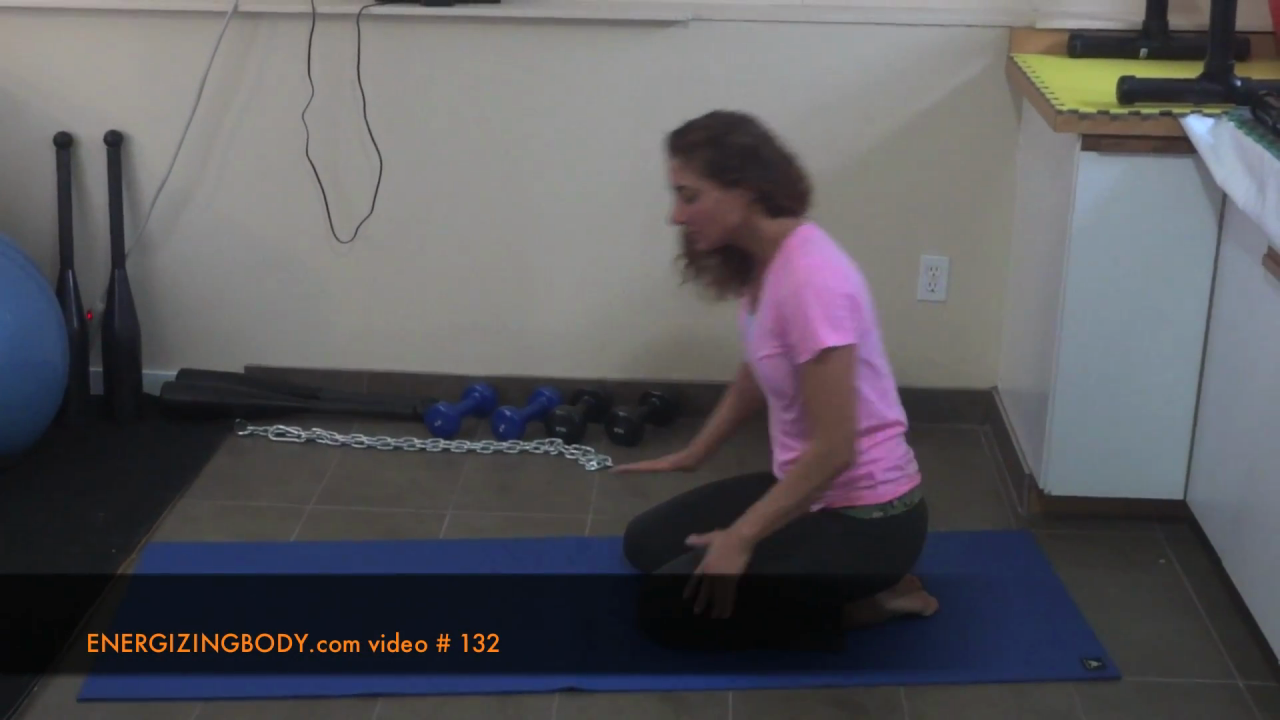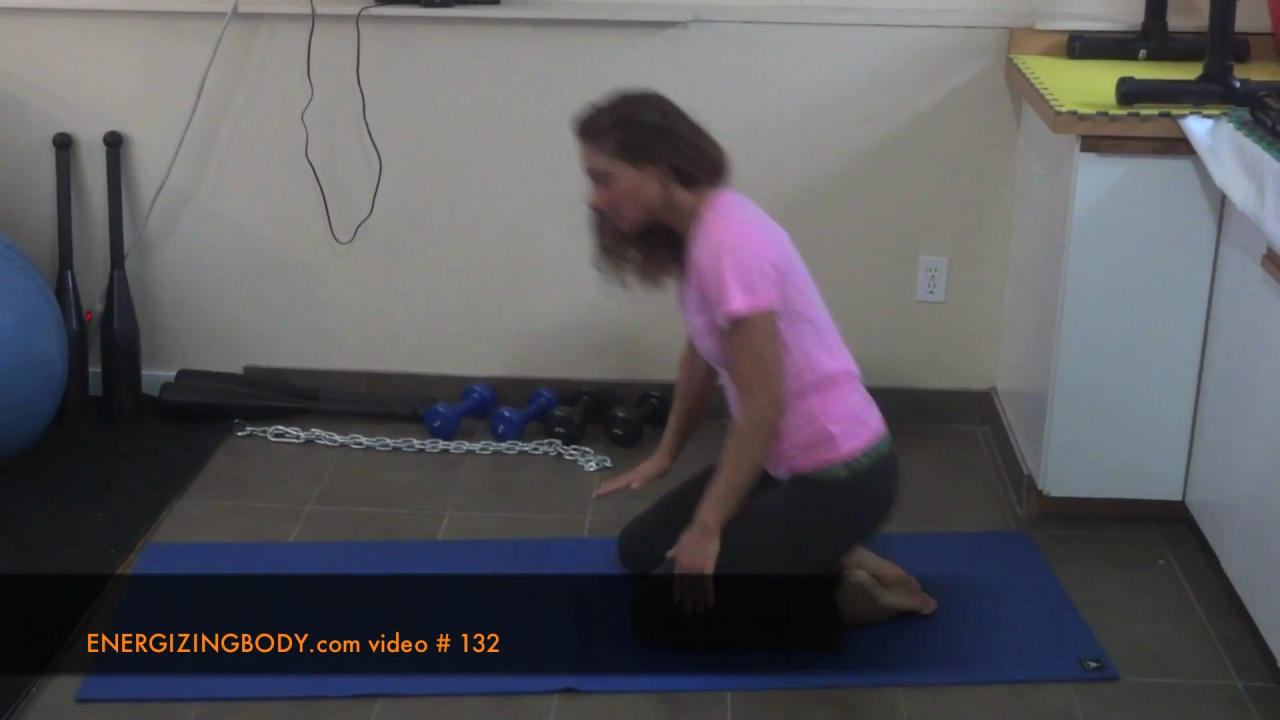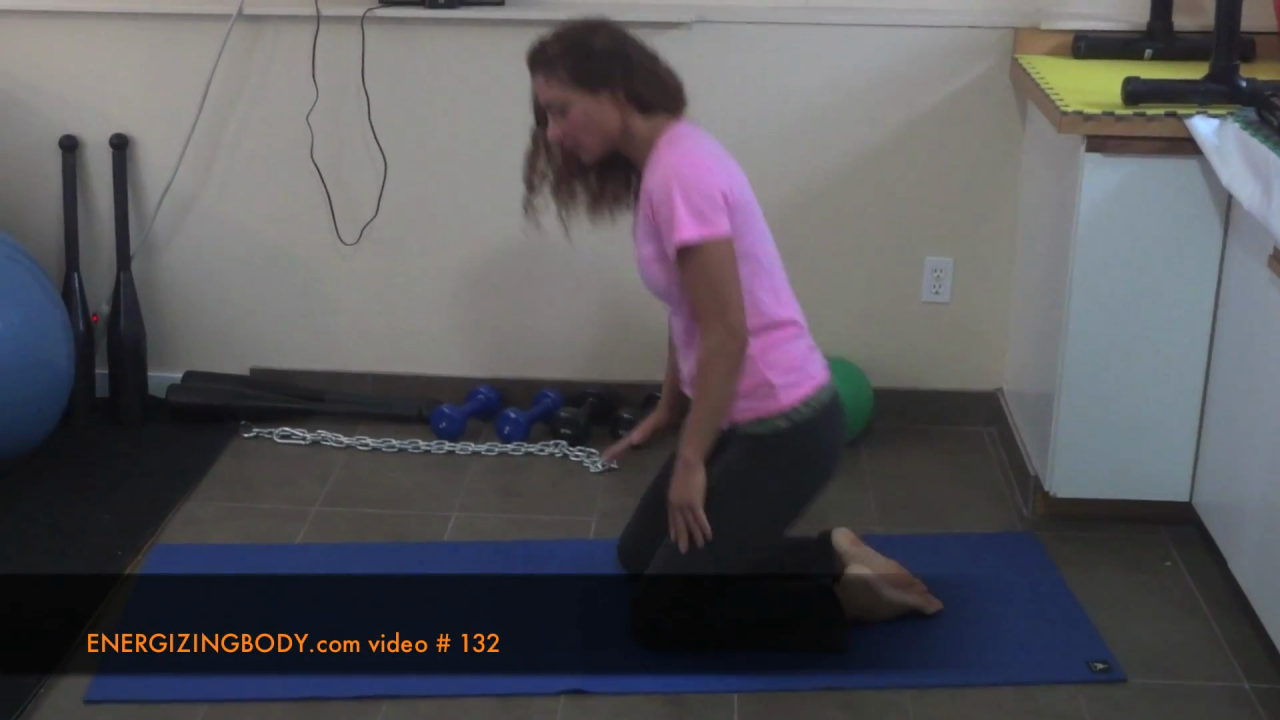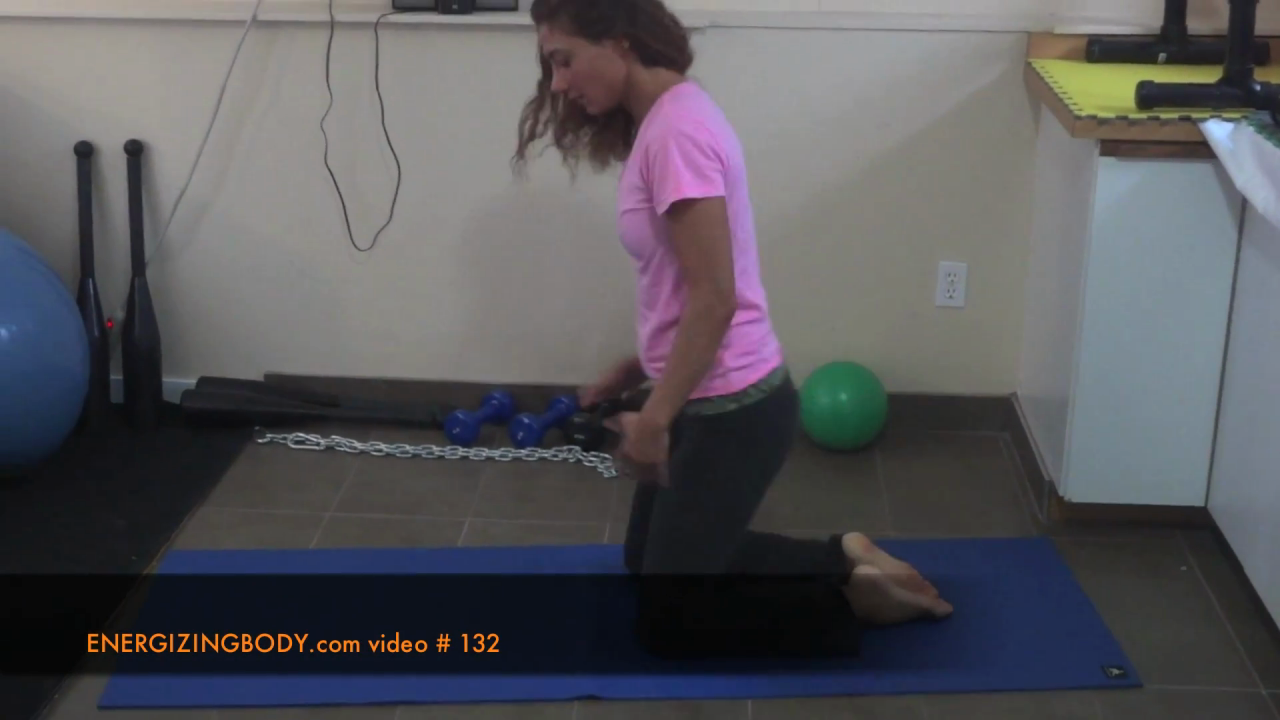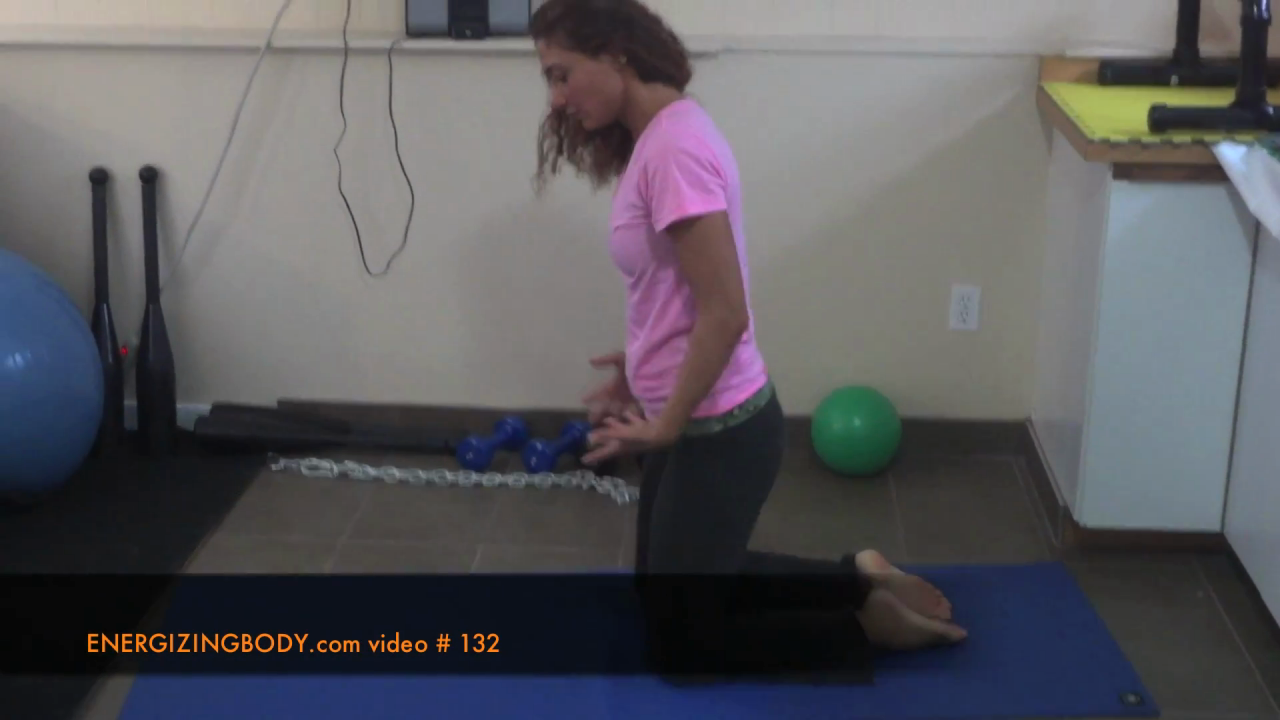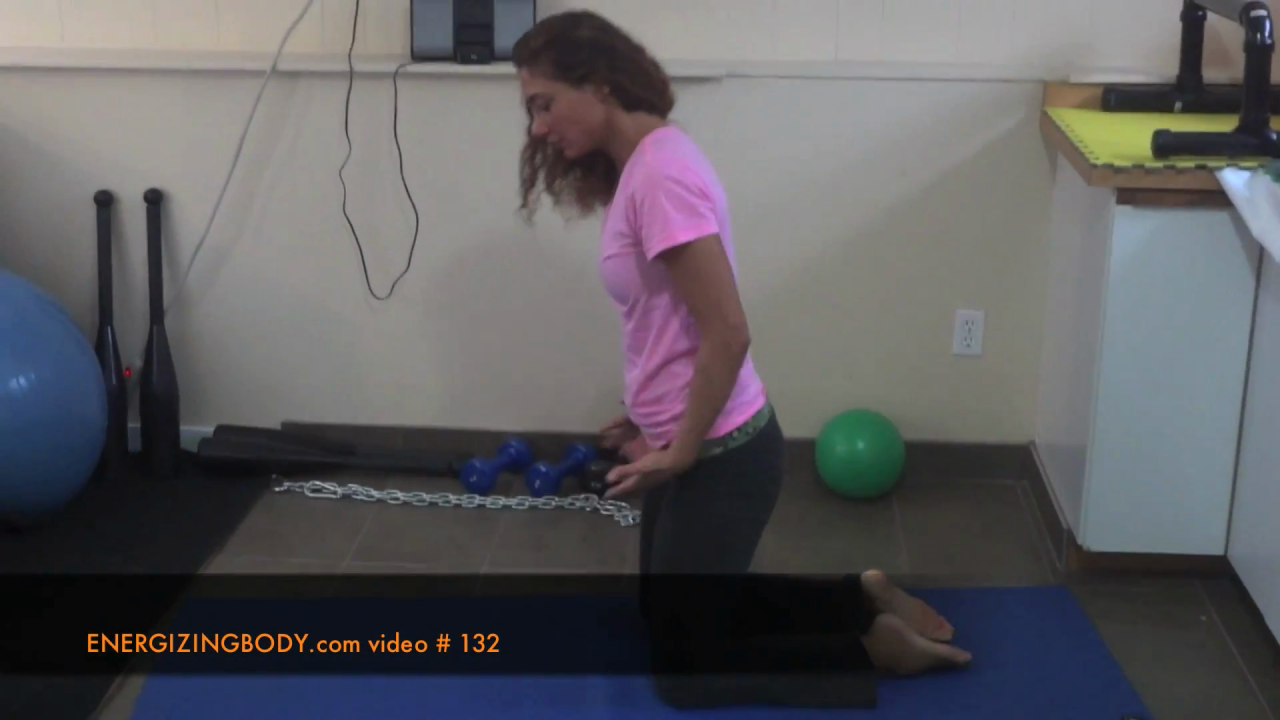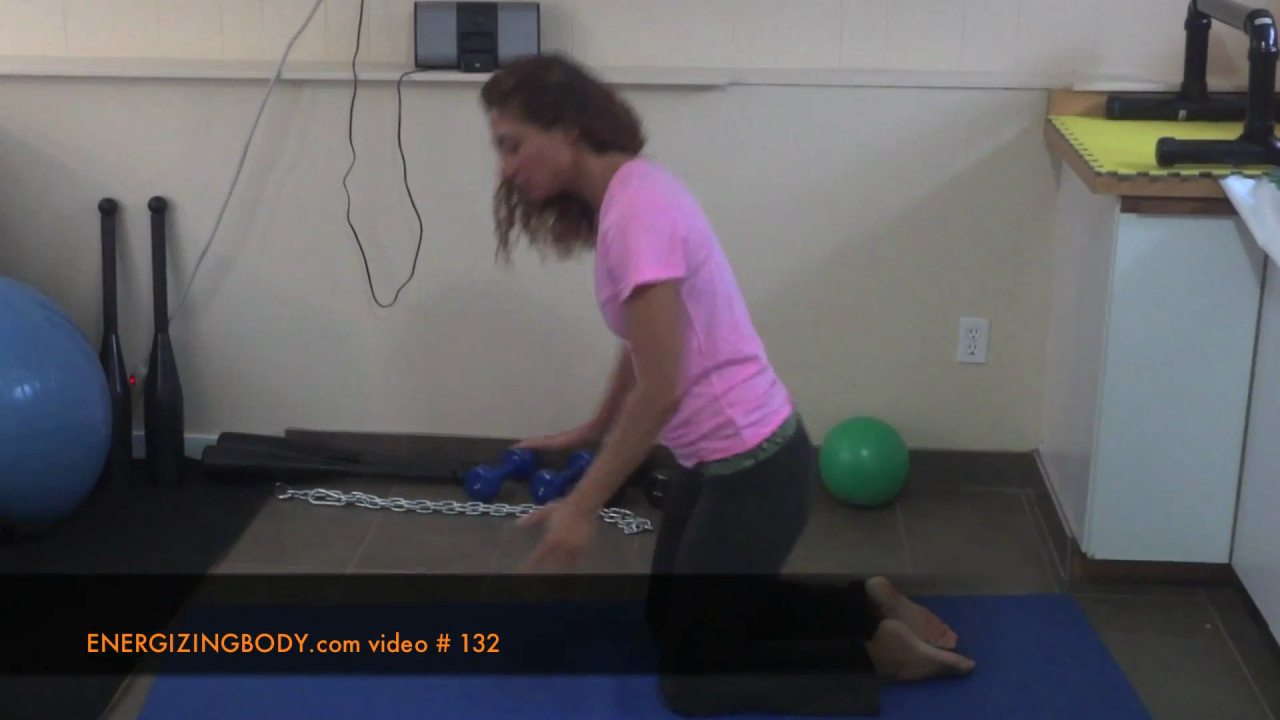
dt=0.2s
person 1, frame 1
left shoulder: (807, 281)
right shoulder: (761, 259)
left elbow: (830, 447)
left wrist: (740, 537)
right wrist: (695, 450)
left hip: (868, 518)
right hip: (814, 493)
left knee: (673, 608)
right knee: (645, 544)
left ankle: (855, 602)
right ankle: (855, 578)
person 1, frame 2
left shoulder: (726, 245)
right shoulder: (700, 228)
left elbow: (763, 406)
right elbow: (701, 352)
left wrist: (707, 527)
right wrist: (664, 455)
left hip: (839, 479)
right hip: (791, 463)
right knee: (640, 548)
left ankle: (844, 599)
right ankle: (834, 562)
person 1, frame 3
left shoulder: (678, 173)
right shoulder: (667, 158)
left elbow: (726, 335)
left wrist: (690, 463)
right wrist: (667, 414)
left hip: (783, 429)
right hip: (751, 417)
left knee: (663, 613)
right knee: (640, 553)
left ankle: (844, 596)
right ankle: (830, 555)
person 1, frame 4
left shoulder: (676, 132)
right shoulder: (666, 118)
left elbow: (714, 299)
left wrist: (658, 417)
right wrist: (645, 360)
left hip: (731, 408)
right hip: (704, 396)
left knee: (671, 622)
right knee: (649, 560)
left ankle: (853, 599)
right ankle: (843, 559)
person 1, frame 5
left shoulder: (674, 148)
right shoulder: (661, 136)
left elbow: (725, 313)
left wrist: (671, 422)
right wrist: (642, 371)
left hip: (715, 431)
right hip: (689, 419)
left knee: (685, 648)
right knee: (667, 588)
left ankle: (869, 624)
right ankle: (857, 580)
person 1, frame 6
left shoulder: (661, 174)
right shoulder: (648, 161)
left elbow: (726, 337)
left wrist: (675, 449)
right wrist: (655, 415)
left hip: (718, 452)
right hip: (695, 439)
left knee: (686, 673)
right knee: (671, 613)
left ankle: (875, 646)
right ankle: (861, 598)
person 1, frame 7
left shoulder: (636, 211)
right shoulder: (627, 192)
left elbow: (661, 385)
left wrist: (585, 505)
right wrist: (596, 428)
left hip: (752, 468)
right hip: (721, 460)
right knee: (668, 620)
left ankle: (881, 651)
right ankle: (866, 605)
